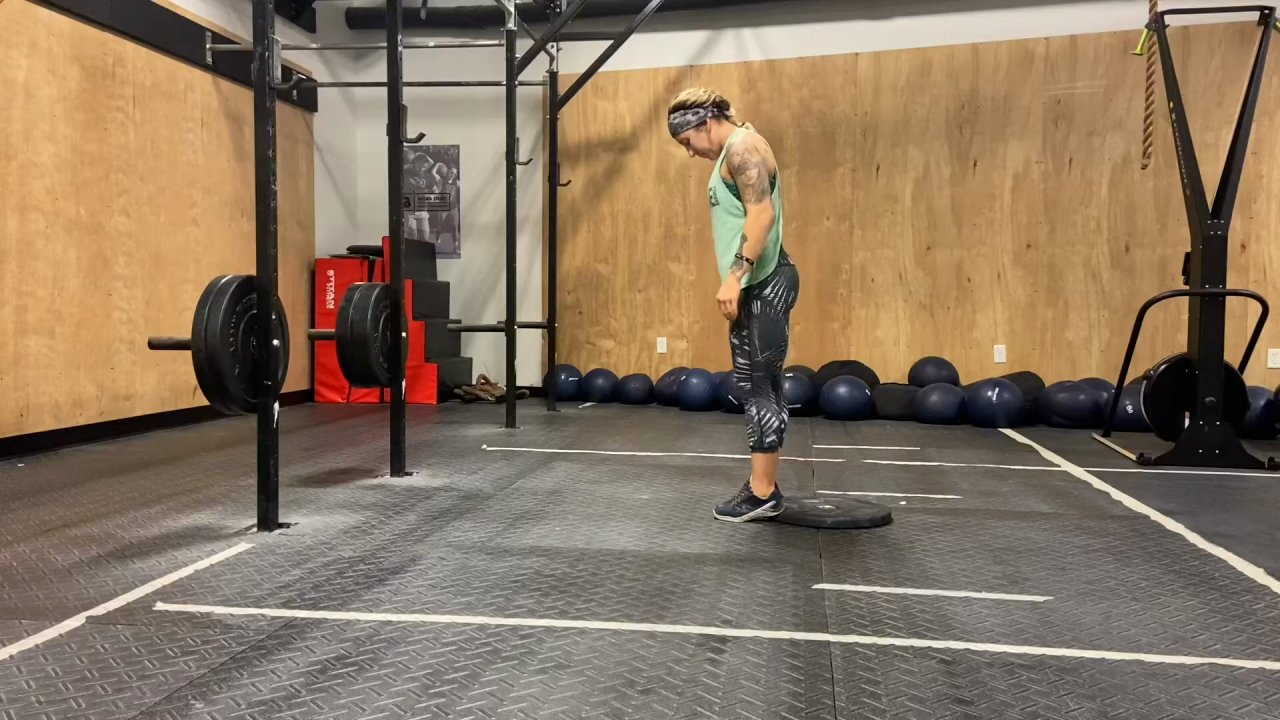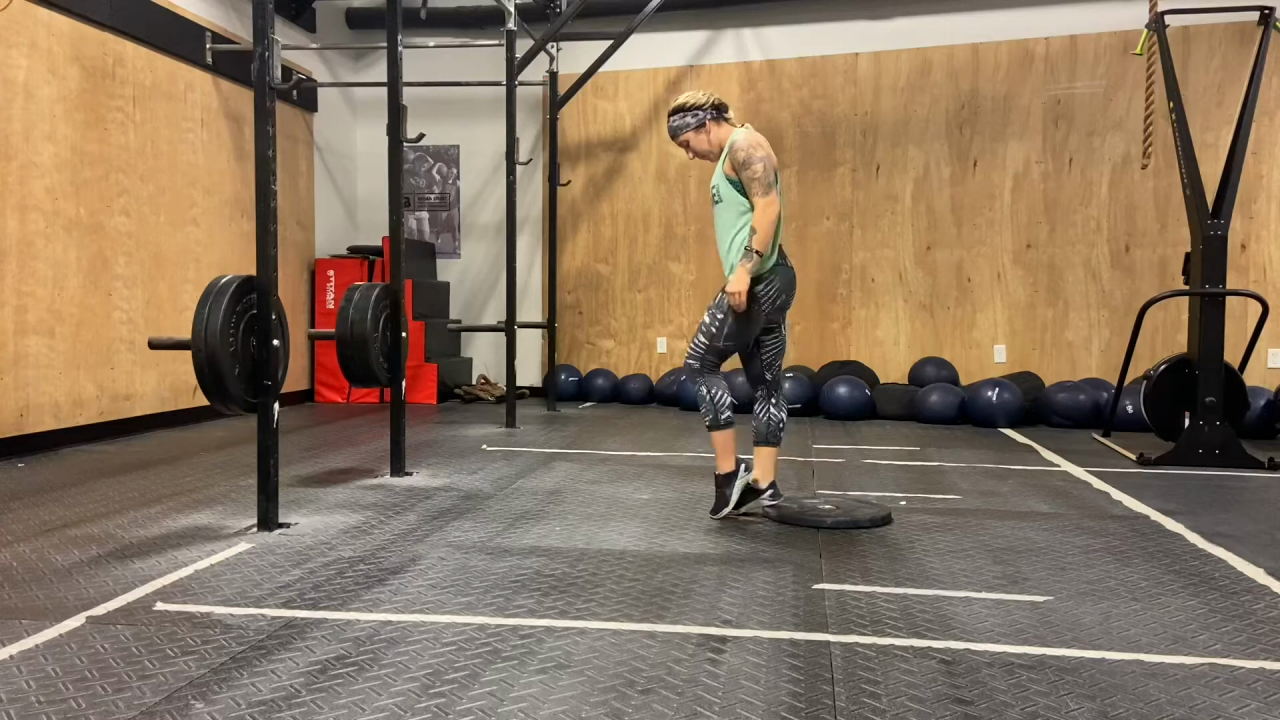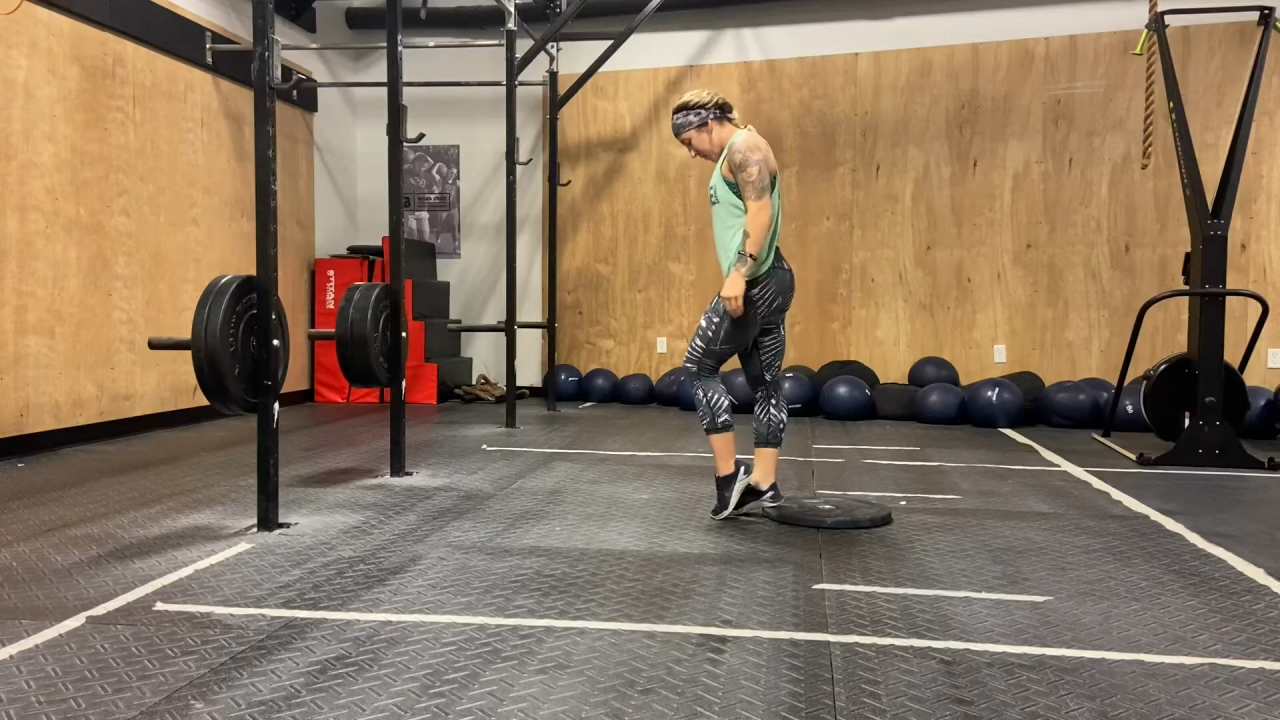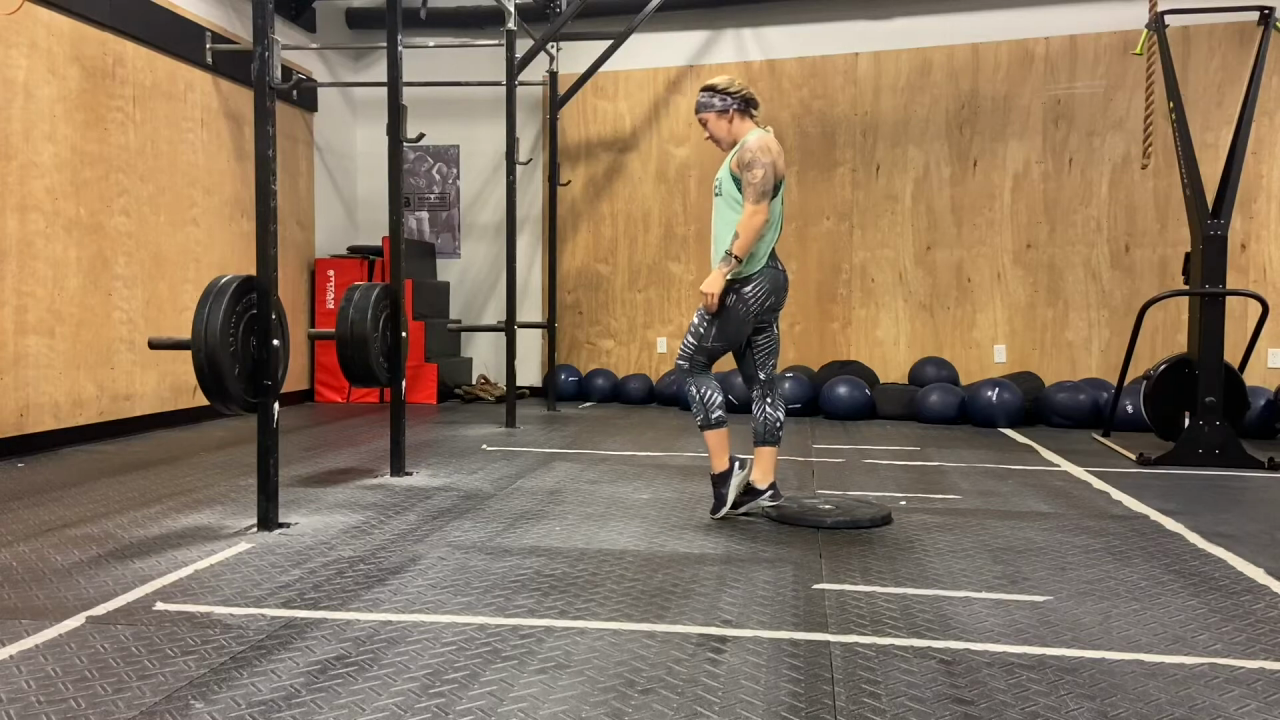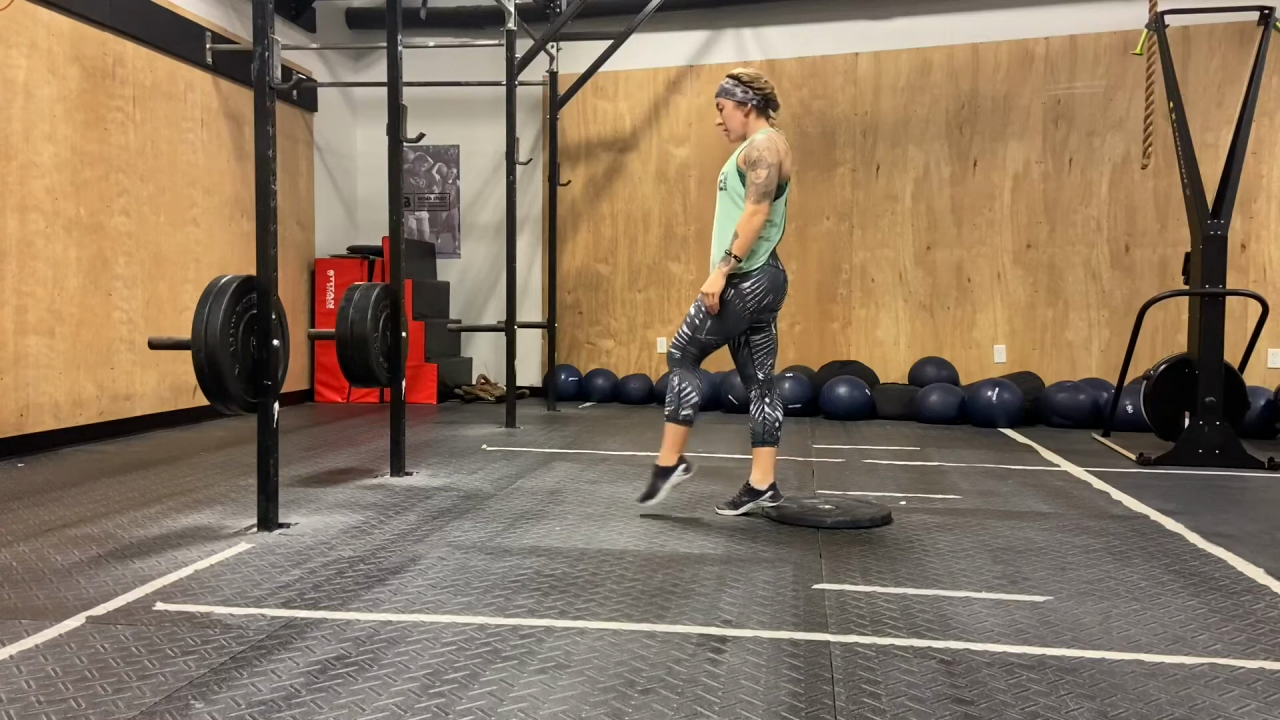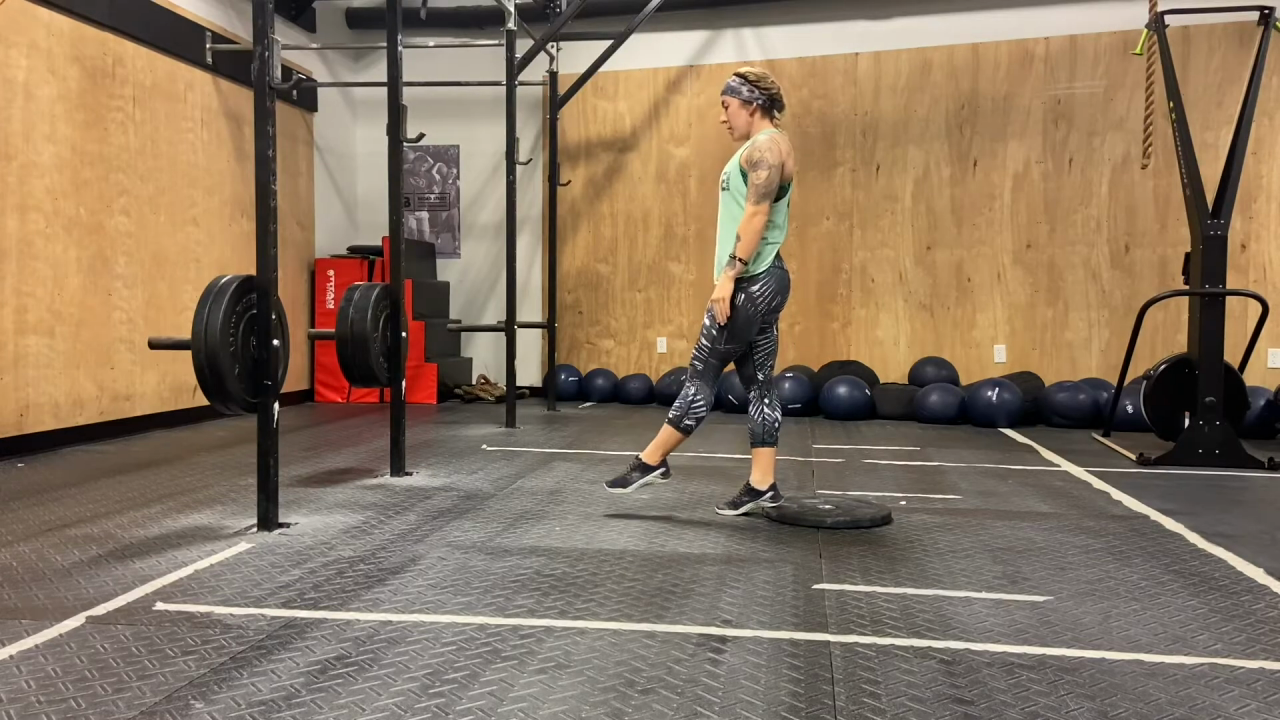
dt=0.3s
person 1, frame 1
left shoulder: (742, 146)
right shoulder: (736, 152)
left elbow: (762, 215)
left wrist: (734, 276)
right wrist: (740, 279)
left hip: (762, 284)
right hip: (767, 281)
left knee: (753, 384)
right knee: (766, 384)
left ankle: (762, 492)
right ankle: (765, 487)
person 1, frame 2
left shoulder: (744, 144)
right shoulder: (735, 154)
left elbow: (768, 208)
left wrist: (743, 271)
left hip: (758, 280)
right hip: (766, 281)
left knee: (701, 363)
right knee: (765, 381)
left ankle: (729, 468)
right ankle: (763, 483)
person 1, frame 3
left shoulder: (744, 147)
right shoulder: (735, 155)
left elbow: (761, 212)
left wrist: (739, 274)
left hip: (754, 283)
right hip: (766, 282)
left knee: (700, 366)
right knee: (765, 383)
left ankle: (729, 471)
right ankle: (764, 483)
person 1, frame 4
left shoulder: (755, 145)
right shoulder: (750, 149)
left elbow: (756, 214)
left wrist: (720, 271)
left hip: (749, 282)
right hip: (761, 280)
left knee: (693, 364)
right knee: (761, 382)
left ankle: (725, 468)
right ankle: (763, 483)
person 1, frame 5
left shoulder: (764, 144)
right shoulder: (757, 147)
left elbow: (756, 214)
left wrist: (720, 270)
left hip: (747, 279)
right hip: (759, 278)
left knee: (683, 358)
right knee: (759, 381)
left ankle: (671, 461)
right ankle: (762, 484)
person 1, frame 6
left shoulder: (766, 146)
right shoulder: (760, 148)
left elbow: (756, 216)
left wrist: (728, 276)
left hip: (751, 282)
right hip: (760, 281)
left knee: (703, 372)
right knee: (757, 382)
left ankle: (651, 460)
right ankle: (763, 485)
